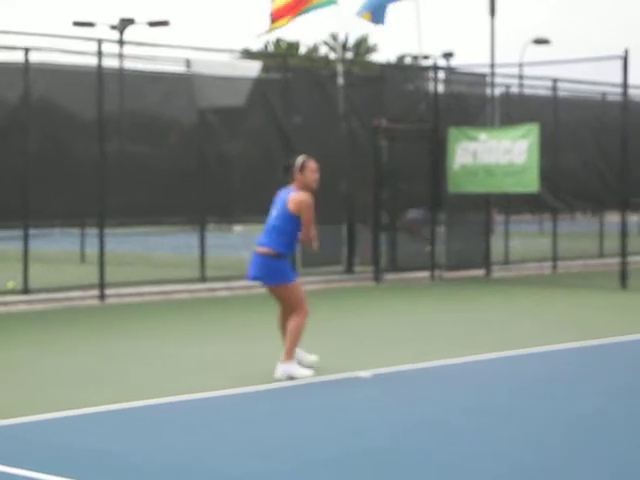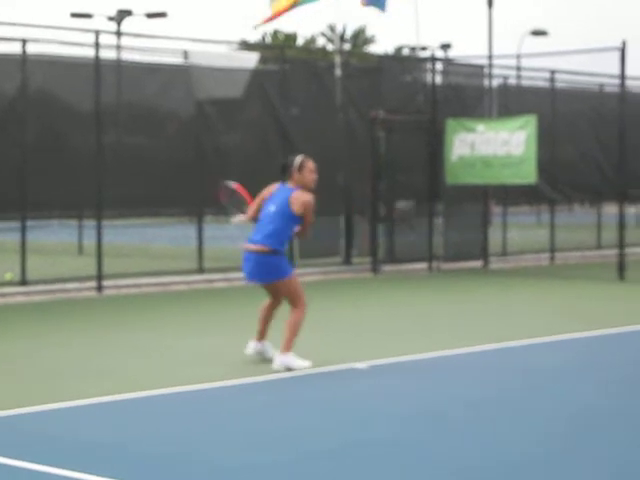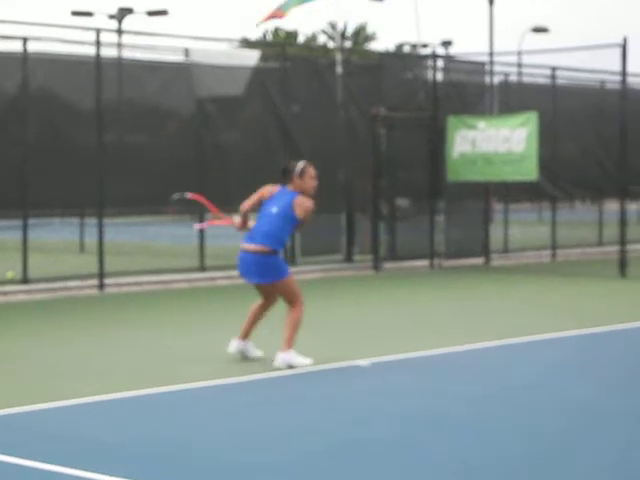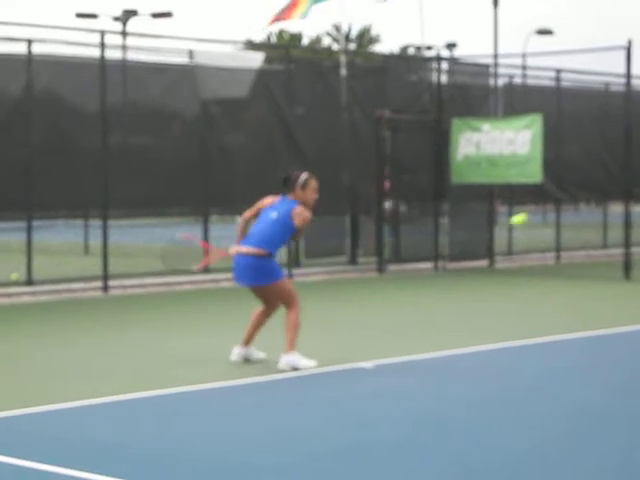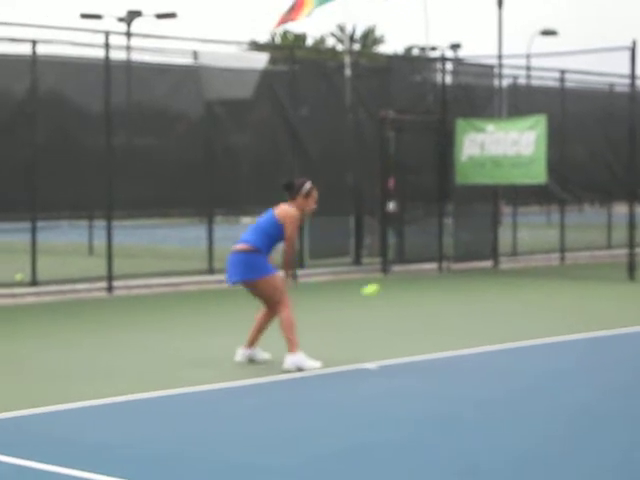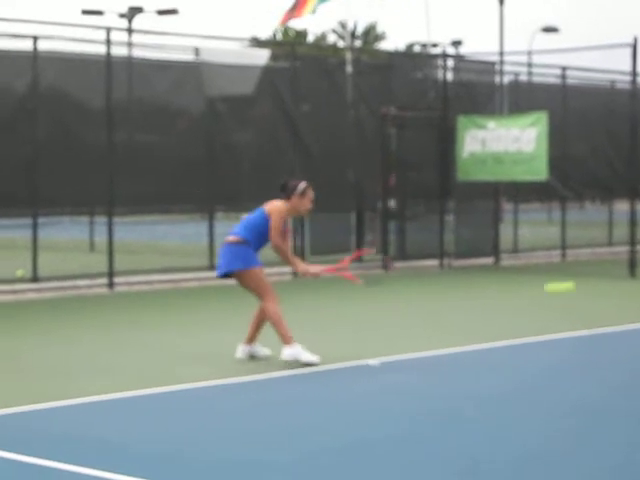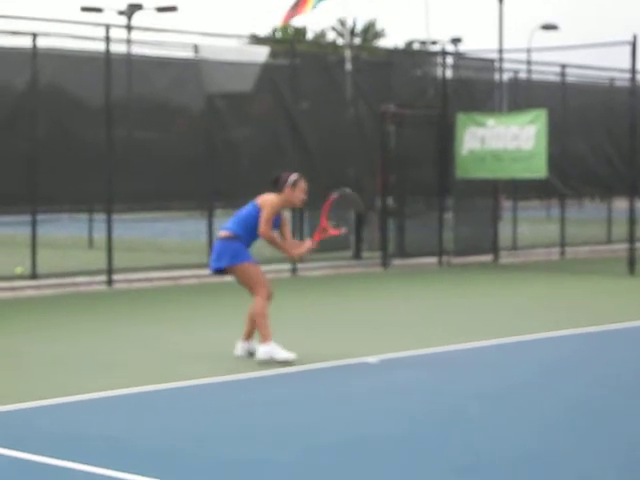
dt=0.1s
person 1, frame 1
left shoulder: (284, 192)
right shoulder: (304, 198)
right elbow: (308, 234)
left wrist: (299, 237)
right wrist: (311, 241)
left hip: (263, 258)
right hip: (273, 261)
left knee: (288, 306)
right knee: (300, 311)
left ankle: (291, 352)
right ankle: (286, 364)
person 1, frame 2
left shoulder: (274, 188)
right shoulder: (306, 199)
left elbow: (251, 214)
right elbow: (303, 231)
left hip: (251, 255)
right hip: (269, 258)
left knee: (276, 297)
right knee: (299, 304)
left ankle: (259, 343)
right ankle: (285, 356)
person 1, frame 3
left shoulder: (270, 190)
right shoulder: (307, 204)
left elbow: (244, 207)
left wrist: (242, 221)
left hip: (247, 255)
right hip: (266, 258)
left knee: (268, 298)
right knee: (296, 303)
left ankle: (241, 342)
right ankle: (286, 353)
person 1, frame 4
left shoulder: (272, 200)
right shoulder: (304, 214)
left elbow: (246, 217)
right elbow: (286, 240)
left wrist: (239, 242)
left hip: (243, 260)
right hip: (259, 261)
left knee: (271, 303)
right knee: (293, 305)
left ankle: (243, 348)
right ankle: (290, 355)
person 1, frame 5
left shoulder: (280, 211)
right shoulder: (292, 212)
right elbow: (290, 248)
left wrist: (277, 275)
right wrist: (287, 271)
left hip: (238, 260)
right hip: (250, 258)
left knee: (273, 305)
right knee: (284, 304)
left ankle: (247, 349)
right ankle: (294, 355)
person 1, frame 6
left shoulder: (284, 220)
right shoulder: (279, 207)
left elbow: (286, 253)
right elbow: (276, 242)
left wrist: (304, 267)
right wrist: (297, 266)
left hip: (237, 253)
right hip: (238, 249)
left knee: (268, 299)
right knee: (270, 298)
left ankle: (248, 345)
right ankle: (291, 347)
person 1, frame 7
left shoulder: (281, 216)
right shoulder: (272, 200)
left elbow: (288, 243)
right elbow: (263, 232)
left wrist: (303, 246)
right wrist: (290, 251)
left hip: (233, 248)
right hip: (230, 245)
left knee: (265, 293)
right knee: (261, 293)
left ankle: (246, 342)
right ankle: (267, 345)
